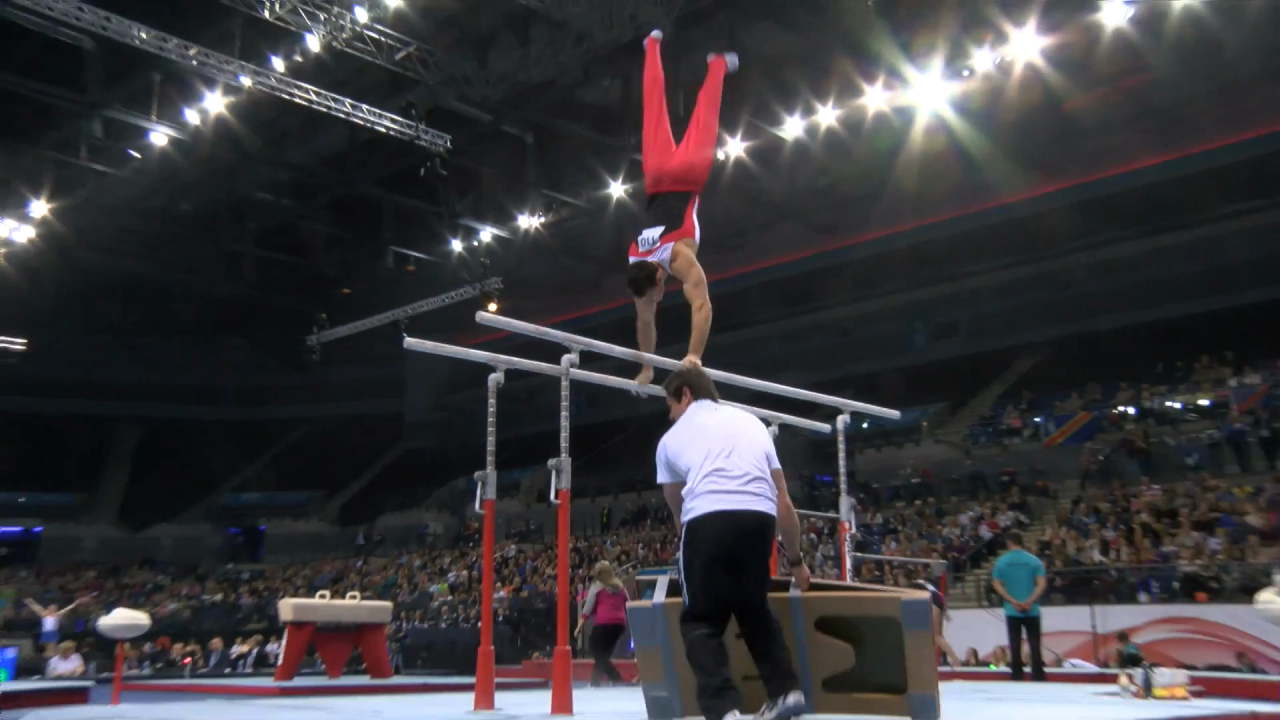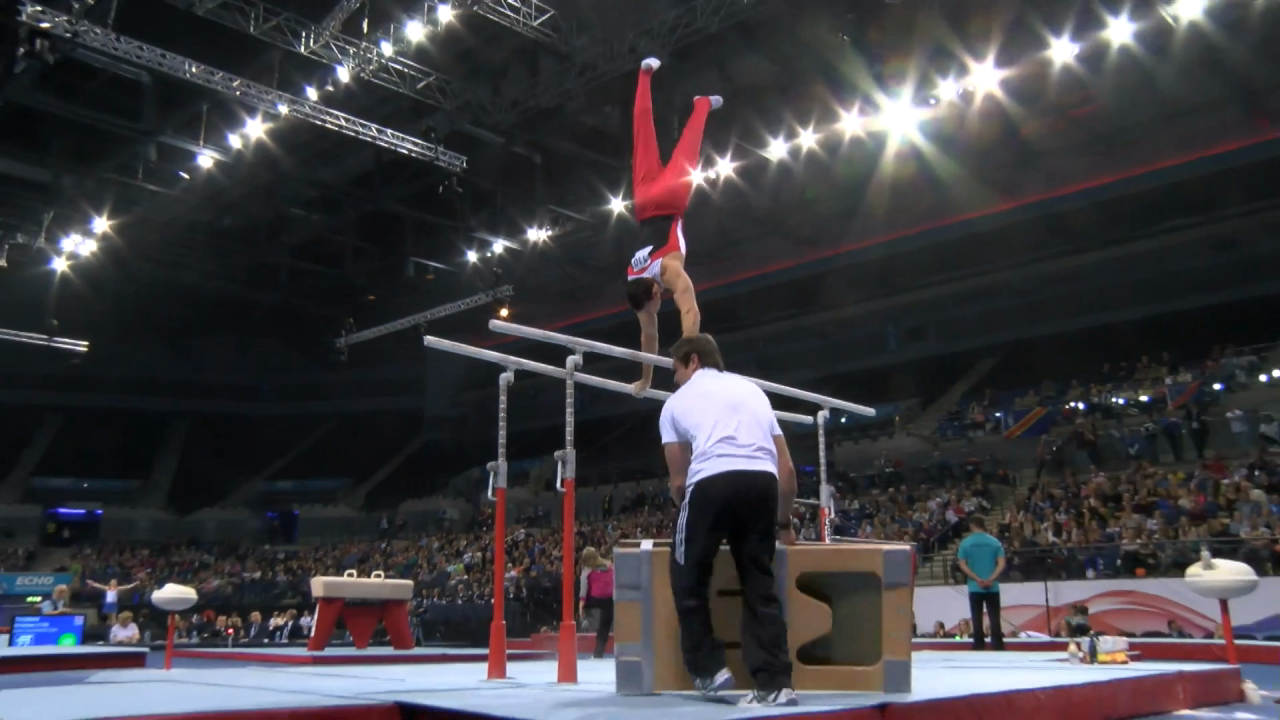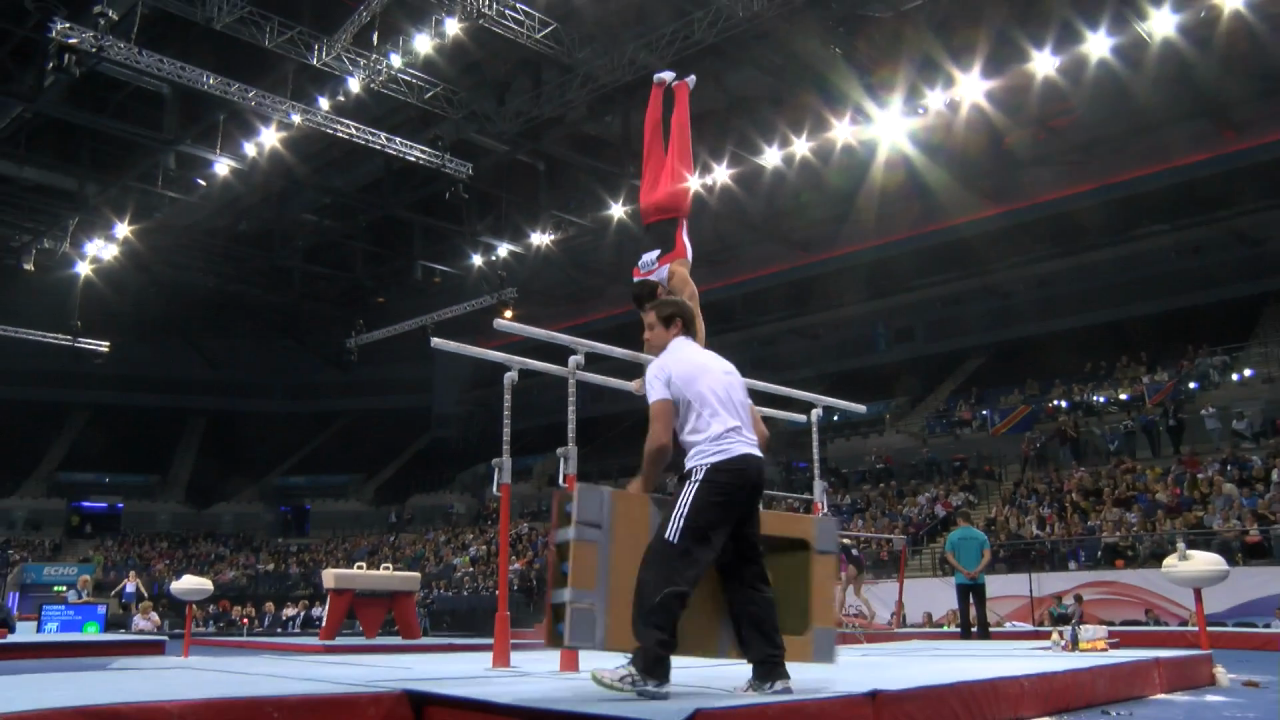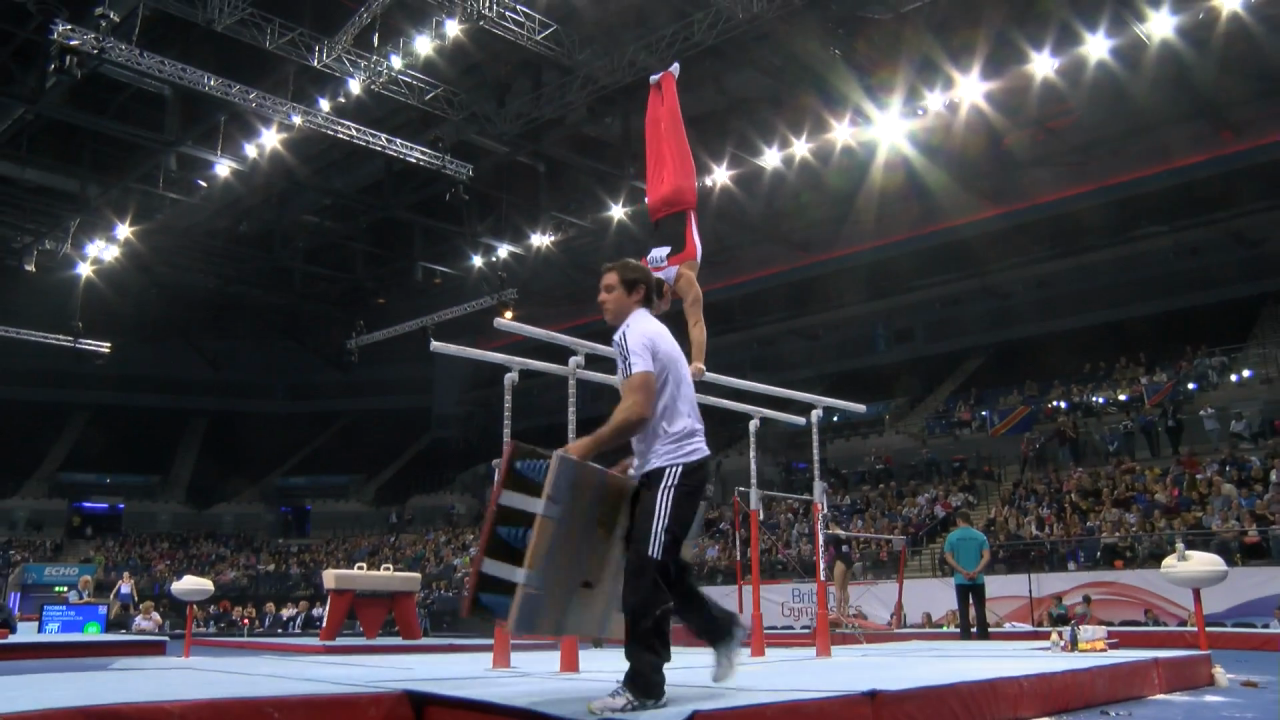
dt=0.3s
person 1, frame 1
left shoulder: (672, 437)
right shoulder: (752, 421)
left elbow: (678, 508)
right elbow: (784, 502)
right wrist: (796, 561)
left hip: (705, 521)
right hip: (758, 517)
left knee: (702, 621)
right knee: (755, 610)
right ankle: (784, 690)
person 1, frame 2
left shoulder: (676, 402)
right shoulder: (753, 389)
left elbow: (678, 482)
right elbow: (786, 466)
left wrist: (691, 518)
right wrist: (784, 522)
left hip: (714, 483)
right hip: (762, 482)
left knee: (688, 577)
right knee: (759, 584)
left ankle: (709, 666)
right ankle: (774, 682)
person 1, frame 3
left shoulder: (663, 365)
right shoulder: (722, 364)
left elbow: (659, 440)
right elbow: (760, 433)
left wrist: (642, 482)
left hip: (714, 467)
right hip: (750, 464)
left knee: (664, 561)
right knee: (745, 570)
left ankle: (649, 669)
right ankle: (770, 672)
person 1, frame 4
left shoulder: (634, 334)
right shoulder: (647, 335)
left elbow: (636, 410)
left wrist: (590, 445)
right wrist: (638, 460)
left hip: (673, 467)
right hip: (660, 467)
left knee: (645, 572)
right knee: (659, 568)
left ankle: (645, 684)
right ankle: (721, 629)
person 2, frame 1
left shoulder: (679, 258)
right shoulder: (639, 263)
left elbow: (702, 308)
right elbow: (645, 321)
left wrist: (694, 356)
right wrist: (646, 367)
left hip: (679, 183)
right hip: (659, 183)
left knee: (701, 125)
right knee: (655, 105)
left ankle: (718, 67)
right ankle: (653, 47)
person 2, frame 2
left shoulder: (670, 271)
right shoulder: (638, 283)
left elbow: (690, 315)
right elbow: (648, 335)
right wrist: (645, 379)
left hip: (667, 204)
right hip: (648, 208)
left knee: (683, 153)
right knee: (644, 135)
left ankle: (703, 103)
right ankle: (646, 74)
person 2, frame 3
left shoulder: (676, 277)
right shoulder: (643, 282)
left elbow: (695, 319)
left hip: (671, 207)
right hip: (654, 210)
left knee: (677, 141)
right knee: (654, 142)
left ankle: (681, 89)
right ankle: (661, 87)
person 2, frame 4
left shoulder: (683, 279)
left elbow: (696, 323)
left wrist: (698, 362)
left hip: (678, 203)
right hip: (661, 207)
left knee: (671, 135)
right knee: (657, 143)
left ankle: (666, 81)
right ankle: (658, 87)
